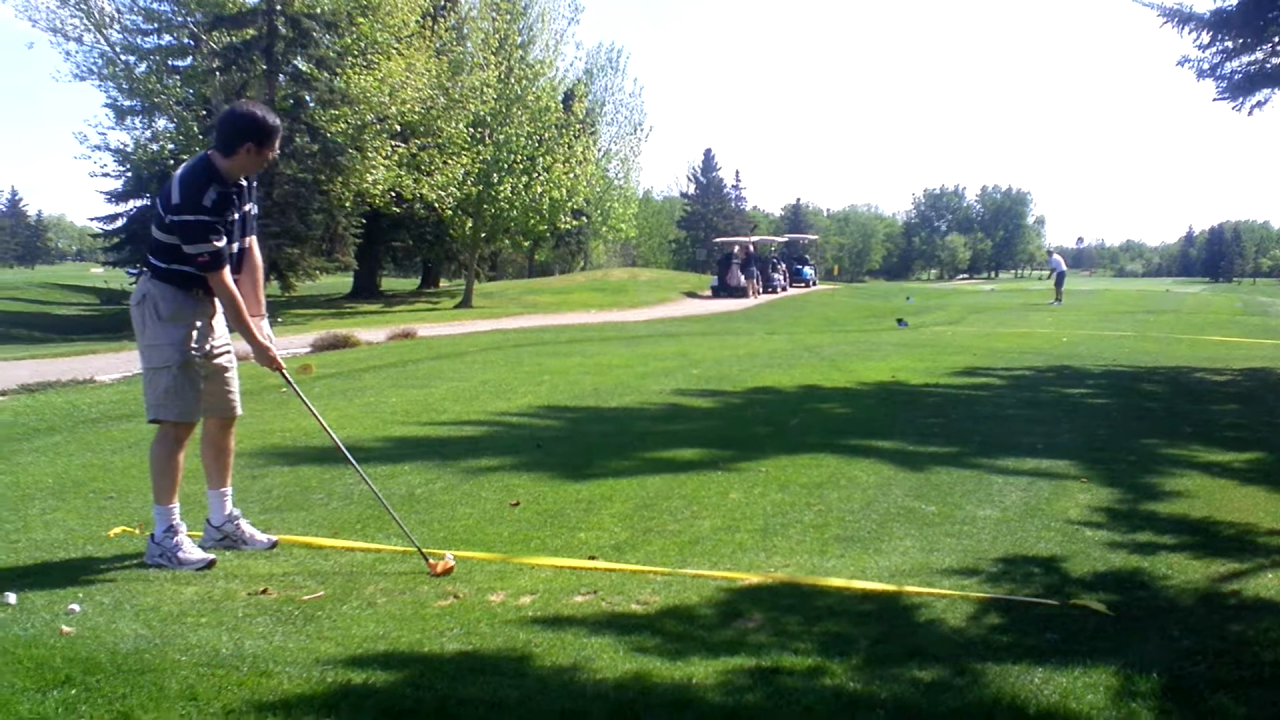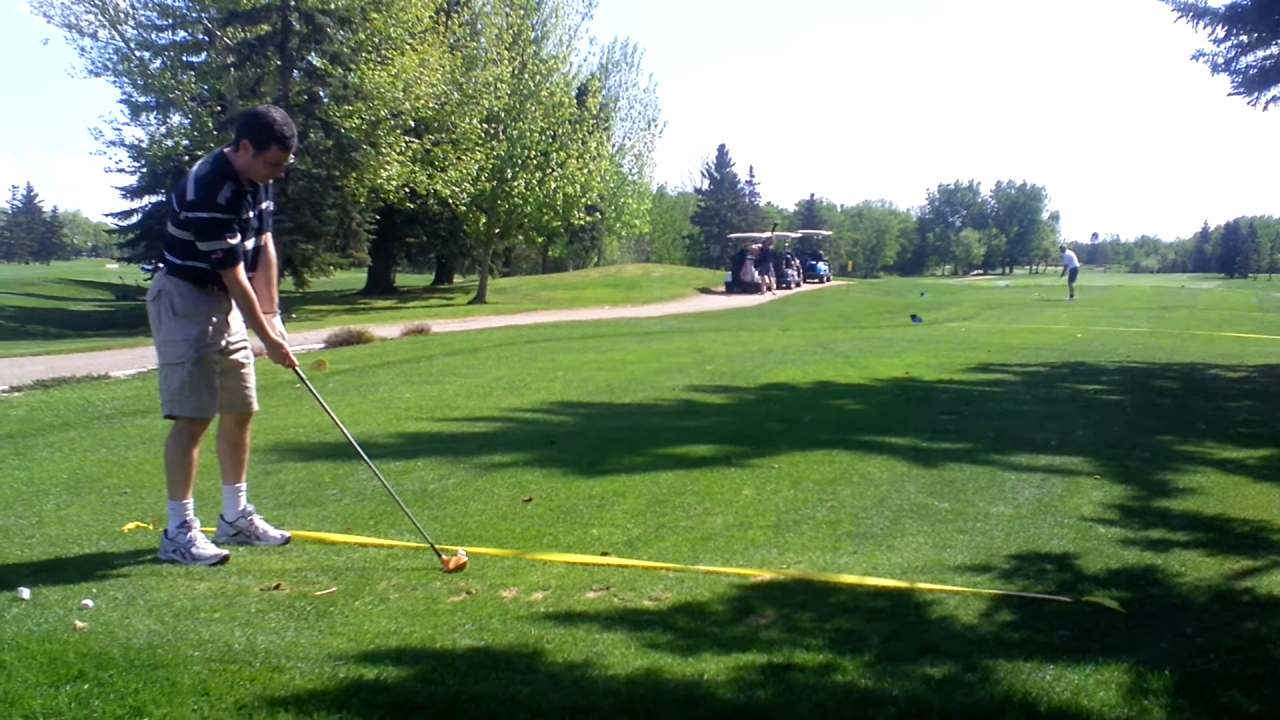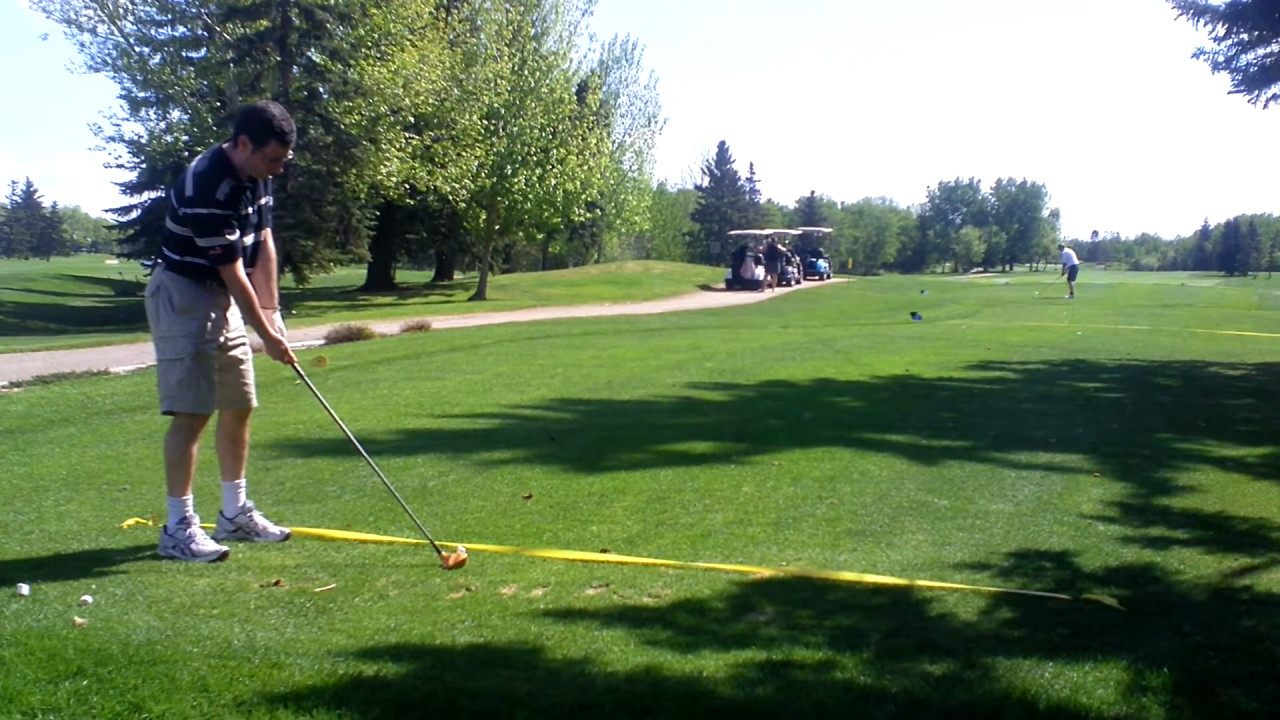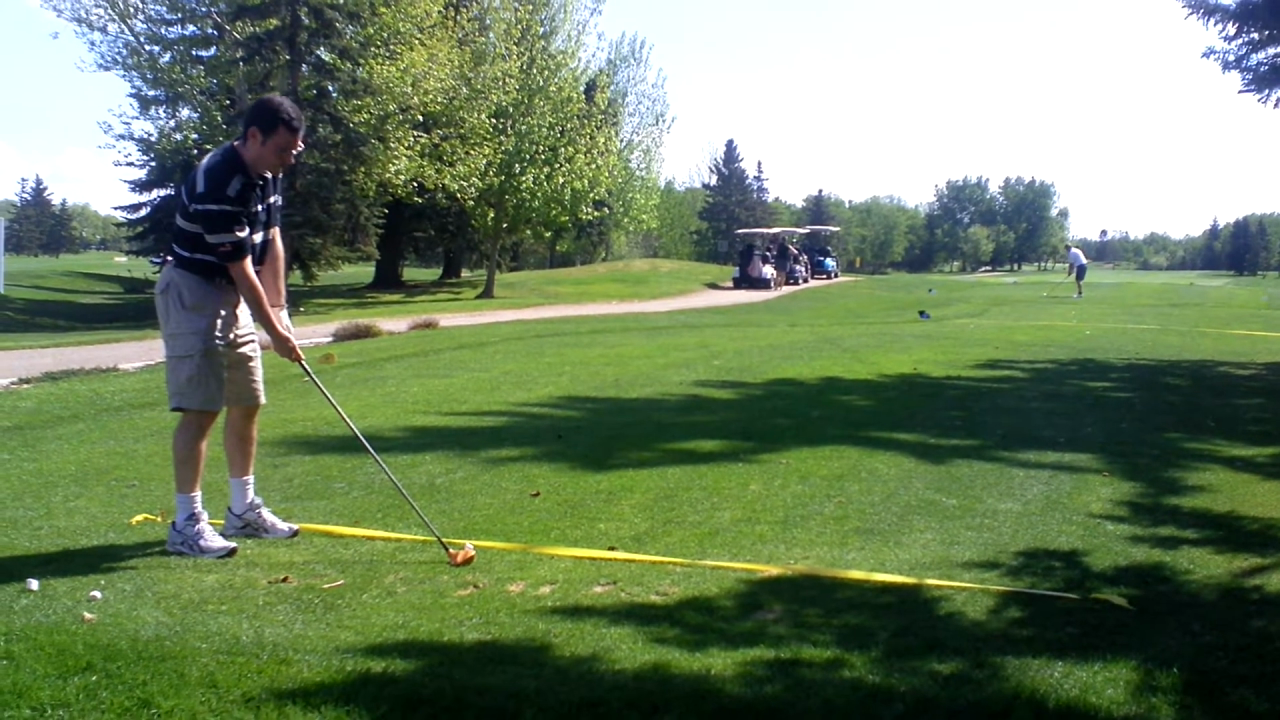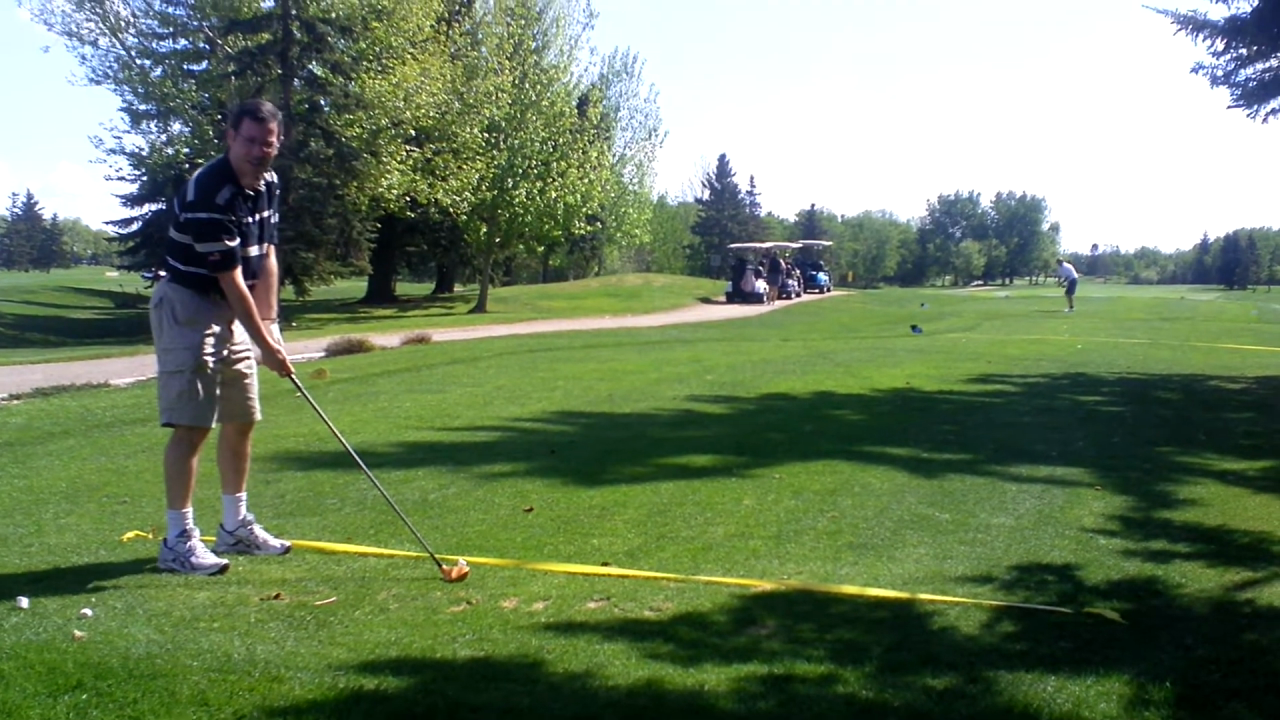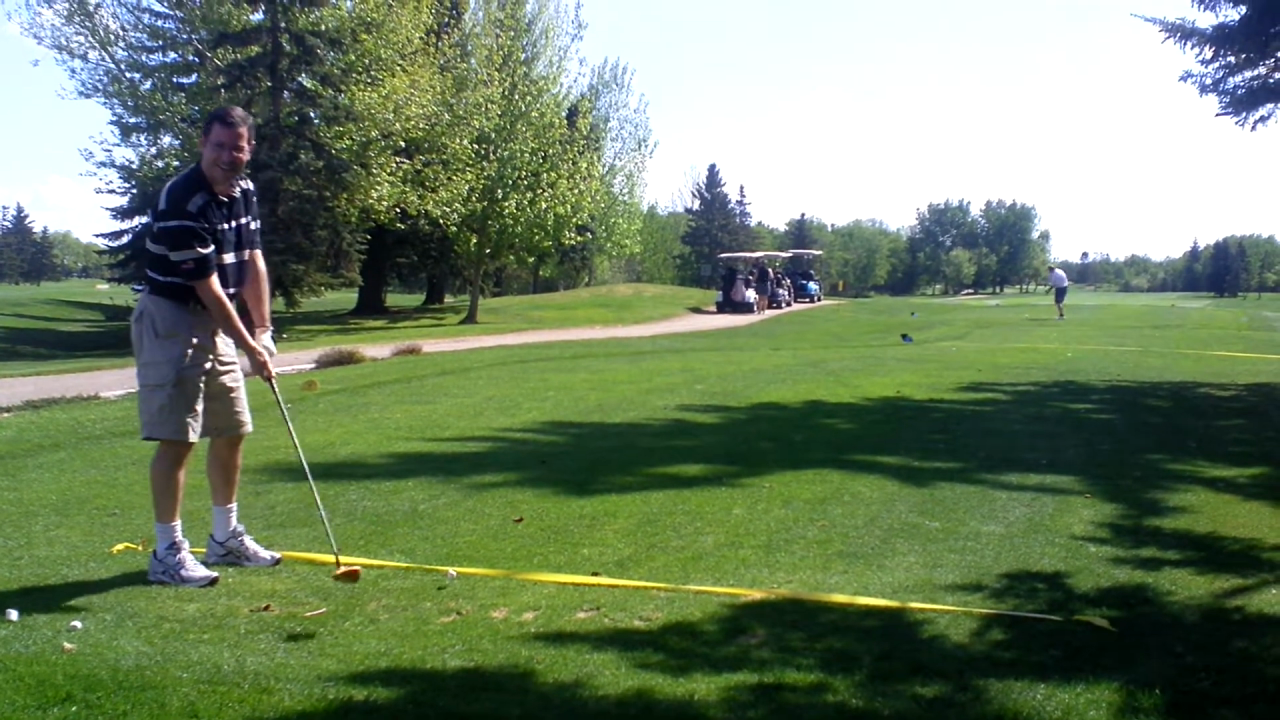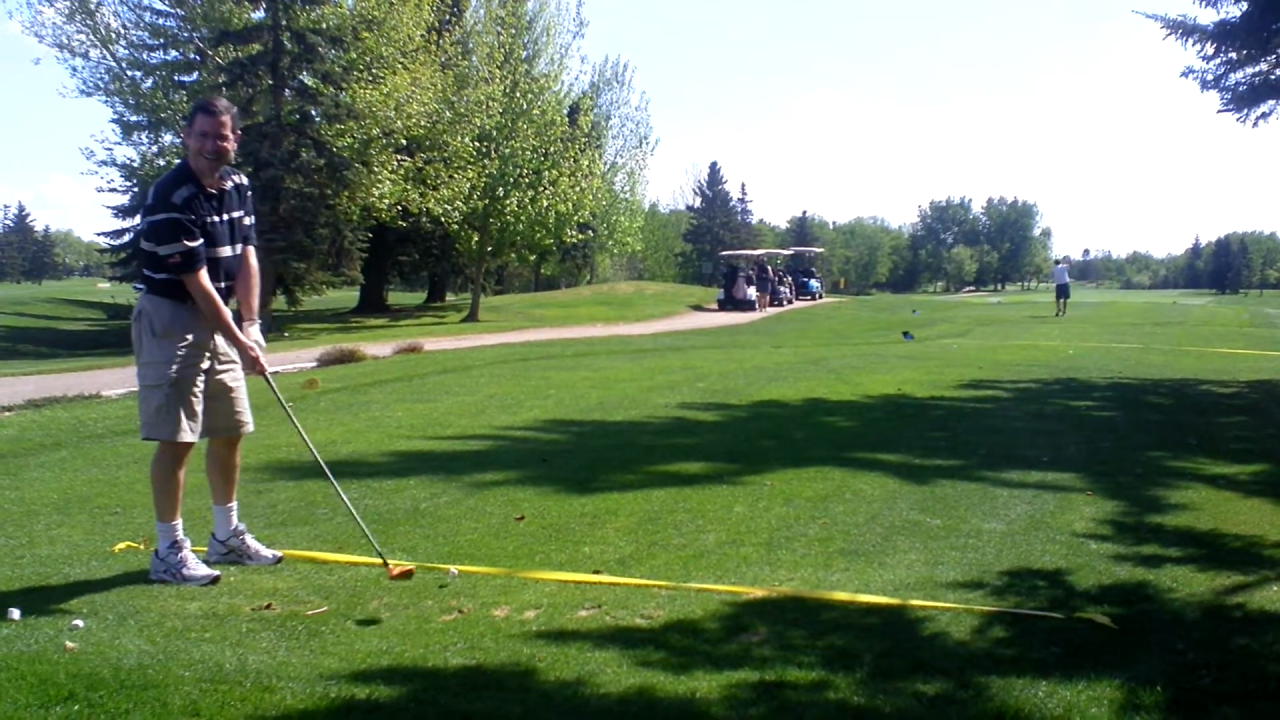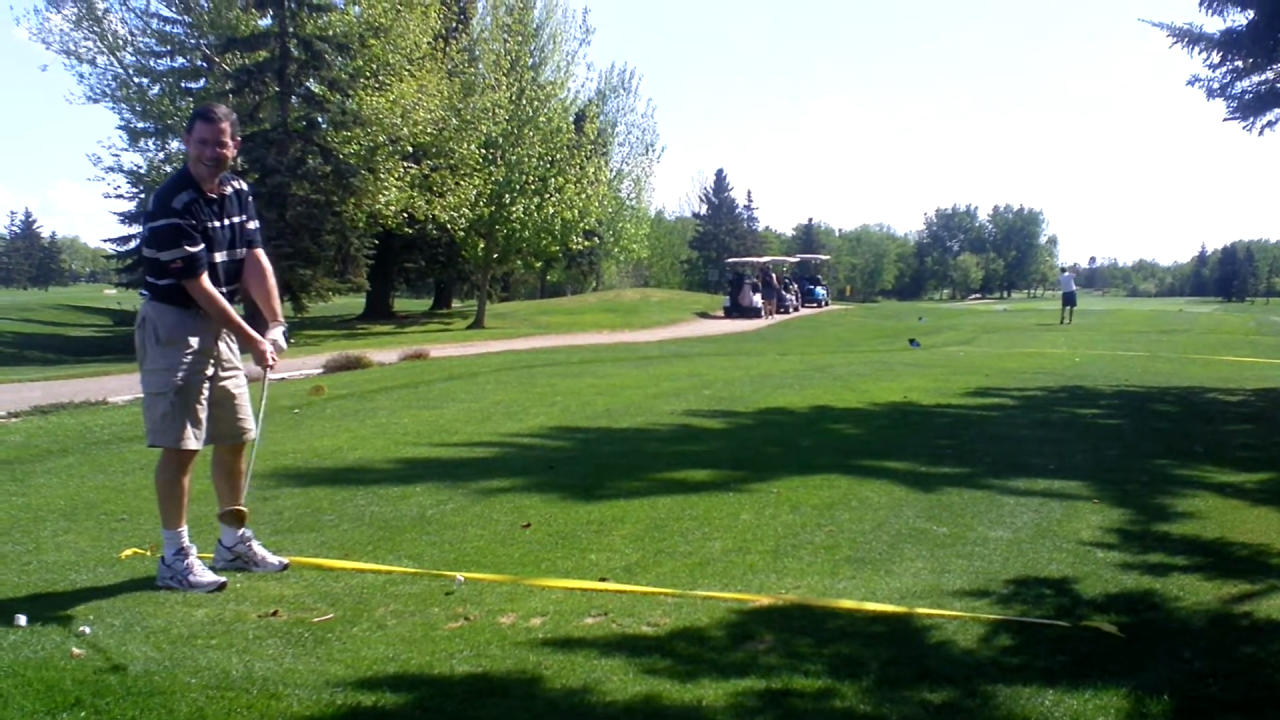
dt=0.5s
person 1, frame 1
left shoulder: (241, 181)
right shoulder: (195, 194)
left elbow: (249, 250)
right elbow: (221, 279)
left wrist: (259, 319)
right wrist: (255, 341)
left hip: (207, 304)
right hip: (169, 305)
left knee: (223, 415)
right knee: (178, 420)
left ankle: (222, 521)
right ankle: (165, 535)
person 1, frame 2
left shoulder: (257, 178)
right shoulder: (208, 191)
left elbow: (264, 247)
right elbow: (235, 276)
left wrist: (272, 316)
right wrist: (268, 338)
left hip: (223, 300)
right hip: (185, 301)
left knee: (239, 410)
right knee: (193, 416)
left ankle: (235, 516)
right ankle: (179, 530)
person 1, frame 3
left shoulder: (256, 174)
right shoulder: (206, 187)
left elbow: (263, 243)
right elbow: (234, 272)
left wrist: (272, 311)
right wrist: (267, 334)
left hip: (222, 296)
right hip: (183, 296)
left knee: (238, 407)
right knee: (192, 412)
left ankle: (235, 512)
right ankle: (178, 526)
person 1, frame 4
left shoulder: (266, 173)
right shoulder: (218, 185)
left elbow: (271, 243)
right elbow: (242, 269)
left wrist: (279, 310)
right wrist: (275, 332)
left hip: (231, 293)
right hip: (193, 293)
left knee: (246, 403)
right knee: (200, 408)
left ankle: (243, 509)
right ankle: (187, 523)
person 1, frame 5
left shoulder: (267, 184)
right shoulder: (208, 194)
left elbow: (266, 259)
right elbow: (232, 280)
left wrist: (270, 325)
right wrist: (265, 344)
left hip: (229, 311)
right hip: (188, 308)
left knee: (241, 421)
right knee: (192, 424)
left ankle: (235, 526)
right ankle: (178, 539)
person 1, frame 6
left shoulder: (243, 191)
right shoulder: (181, 202)
left elbow: (252, 263)
right elbow: (207, 287)
left wrist: (263, 332)
right wrist: (248, 347)
left hip: (213, 321)
right hip: (170, 321)
left knee: (230, 432)
right knee: (176, 438)
left ankle: (226, 537)
right ankle: (167, 552)
person 1, frame 7
left shoulder: (238, 186)
right shoulder: (170, 197)
left elbow: (246, 260)
right elbow: (197, 282)
left wrist: (251, 326)
right wrist: (239, 343)
left hip: (216, 319)
right hip: (171, 319)
left knee: (229, 431)
right knee: (176, 438)
left ankle: (228, 536)
right ankle: (169, 551)
person 1, frame 8
left shoulder: (238, 192)
right shoulder: (170, 204)
left elbow: (255, 261)
right elbow: (199, 287)
left wrist: (275, 325)
right wrist: (250, 341)
left hip: (219, 325)
right hip: (173, 326)
left knee: (234, 438)
right knee: (179, 444)
left ankle: (233, 542)
right ankle: (175, 557)
